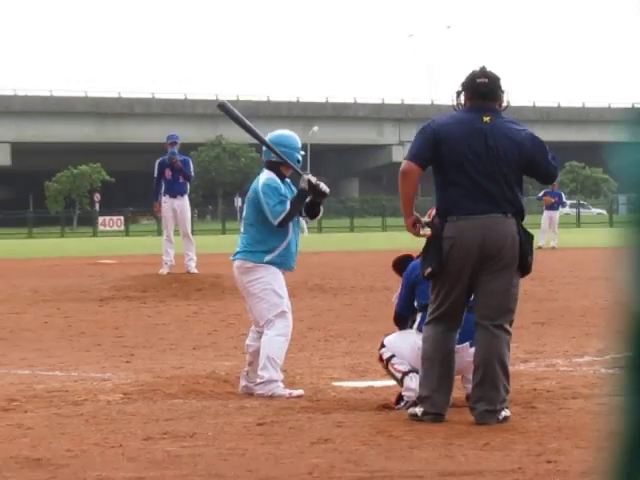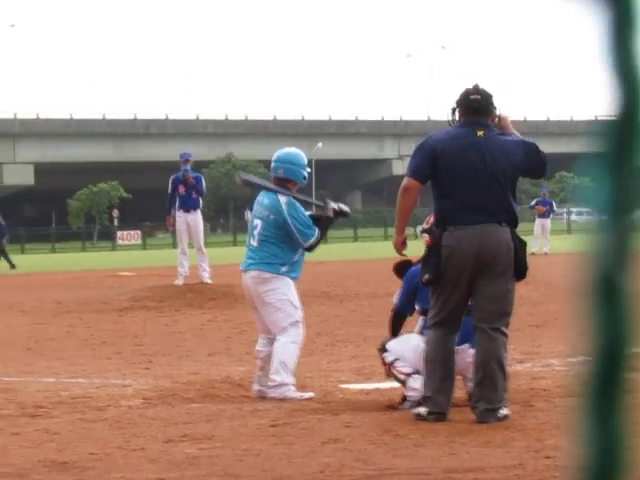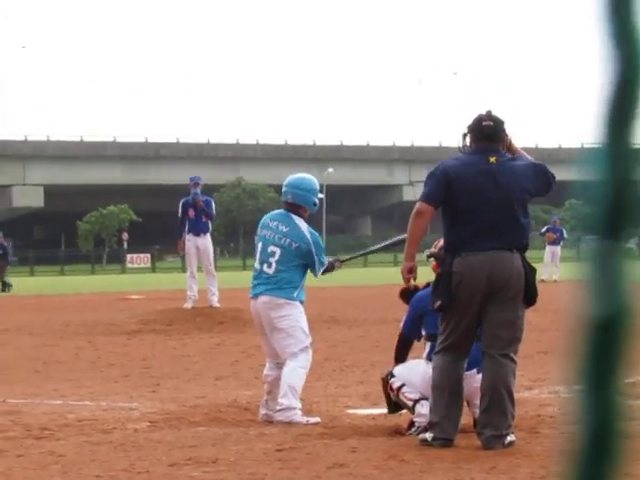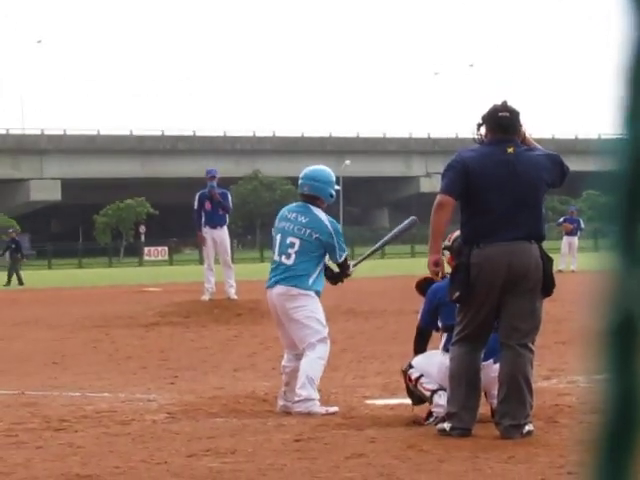
dt=0.2s
person 1, frame 1
left shoulder: (439, 128)
right shoulder: (520, 135)
left elbow: (409, 171)
right elbow: (550, 174)
left wrist: (408, 215)
left hip: (455, 232)
right hip: (503, 232)
left knee: (441, 320)
right knee: (495, 322)
left ankle: (431, 404)
right ankle: (490, 406)
person 1, frame 2
left shoulder: (436, 143)
right shoulder: (511, 146)
left elbow: (410, 186)
right elbow: (540, 164)
left wrist: (400, 230)
left hip: (453, 240)
right hip: (498, 240)
left knee: (442, 324)
right knee: (492, 326)
left ankle: (434, 404)
right ankle: (489, 406)
person 1, frame 3
left shoulder: (449, 169)
right shoulder: (522, 171)
left elbow: (423, 211)
right elbow: (546, 177)
left wrist: (409, 257)
right wrist: (515, 150)
left hip: (464, 266)
right hip: (509, 266)
left knee: (450, 350)
right knee: (501, 352)
left ankle: (440, 430)
right ankle: (496, 432)
person 1, frame 4
left shoulder: (466, 160)
right shoulder: (539, 162)
left elbow: (444, 204)
right elbow: (560, 169)
left wrist: (434, 251)
right wrist: (528, 142)
left hip: (481, 257)
right hip: (527, 257)
left knee: (467, 340)
right knee: (518, 342)
left ankle: (458, 419)
right ankle: (514, 421)
person 2, frame 1
left shoulder: (279, 183)
right shoulder: (269, 183)
left elbow: (311, 213)
right elbow: (282, 218)
left wrist: (316, 195)
right wrist: (302, 191)
left hip: (250, 263)
right hip: (259, 265)
left knee: (262, 324)
right knee: (278, 322)
left ankle: (250, 380)
right ankle: (268, 383)
person 2, frame 2
left shoulder: (265, 196)
right shoulder: (288, 205)
left elbow: (302, 224)
right elbow: (310, 242)
left wrist: (329, 213)
right wrist: (327, 218)
left hip: (251, 272)
right hip: (271, 276)
left knee: (270, 332)
right knee: (290, 330)
left ankle: (263, 383)
right ankle: (280, 386)
person 2, frame 3
left shoulder: (267, 220)
right shoulder: (307, 234)
right elbow: (320, 269)
left wrist: (325, 264)
right wrist: (333, 265)
left hip: (258, 298)
right hip: (282, 302)
left knee: (276, 357)
right knee: (299, 355)
left ankle: (269, 408)
right ankle: (287, 410)
person 2, frame 4
left shoulder: (284, 213)
right shoulder: (326, 224)
right elbow: (339, 260)
left wrist: (326, 272)
right wrist: (343, 272)
left hip: (275, 289)
right hip: (298, 293)
left knee: (295, 348)
right knee: (317, 345)
left ankle: (288, 399)
right ankle: (305, 401)
person 3, frame 1
left shoulder: (416, 267)
left elbow: (401, 319)
left wrist: (410, 330)
right hip: (469, 354)
left knee: (388, 345)
left ankle: (414, 392)
person 3, frame 2
left shoulder: (416, 272)
left elbow: (399, 315)
left wrist: (393, 338)
right hip: (469, 354)
left knee: (389, 350)
left ankle: (417, 388)
person 3, frame 3
left shoulder: (422, 297)
left elbow: (405, 341)
left wrist: (398, 367)
right hip: (475, 380)
left knee: (394, 377)
left ankle: (424, 415)
right ankle: (481, 412)
person 3, frame 4
left shoulder: (438, 289)
left elbow: (423, 333)
left wrist: (421, 352)
right hip: (493, 371)
left knee: (413, 368)
left ankle: (442, 406)
right ankle: (499, 403)
person 4, frame 1
left shoulder: (186, 160)
right shoulder: (161, 162)
left elbow: (190, 178)
right elbow: (157, 183)
left wrist: (179, 166)
right wrist: (156, 202)
left hip: (183, 199)
right hip: (167, 200)
left knee: (187, 233)
right knee: (167, 233)
left ankle: (190, 264)
right ankle: (167, 264)
person 4, frame 2
left shoulder: (198, 177)
right shoulder: (175, 179)
left elbow: (202, 194)
right elbow: (171, 198)
left wrist: (191, 182)
right wrist: (169, 216)
left hip: (196, 214)
right hip: (181, 215)
left knee: (200, 246)
right knee: (182, 246)
left ankle: (204, 275)
right ankle: (182, 275)
person 4, frame 3
left shoulder: (208, 201)
right shoulder: (184, 202)
left elbow: (212, 217)
right elbow: (181, 222)
left wrist: (201, 205)
right wrist: (180, 240)
left hip: (205, 238)
right hip: (190, 238)
left knee: (210, 269)
right knee: (191, 270)
left ankle: (213, 299)
right ankle: (191, 299)
person 4, frame 4
left shoulder: (224, 193)
right shoulder: (201, 195)
left elbow: (228, 210)
right elbow: (197, 215)
left wrist: (217, 198)
right wrist: (199, 233)
left hip: (222, 230)
right hip: (207, 231)
left knee: (227, 261)
right knee: (208, 262)
left ankle: (231, 290)
right ankle: (208, 291)
